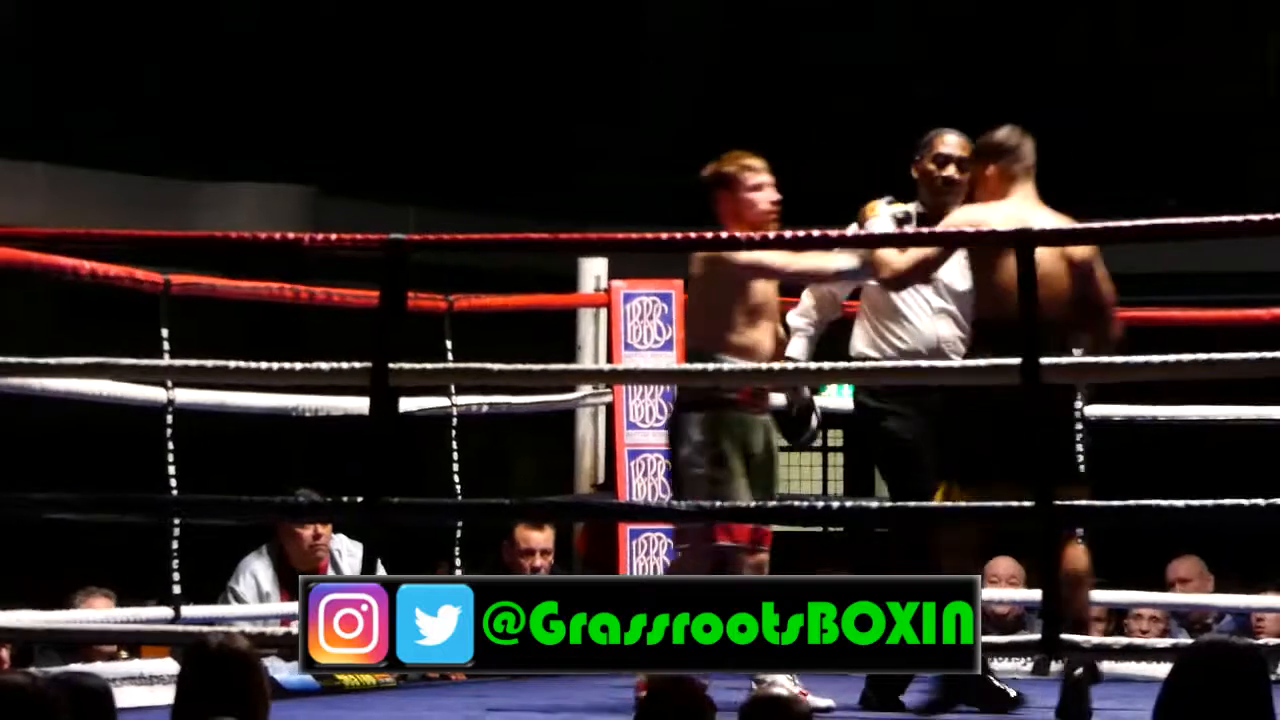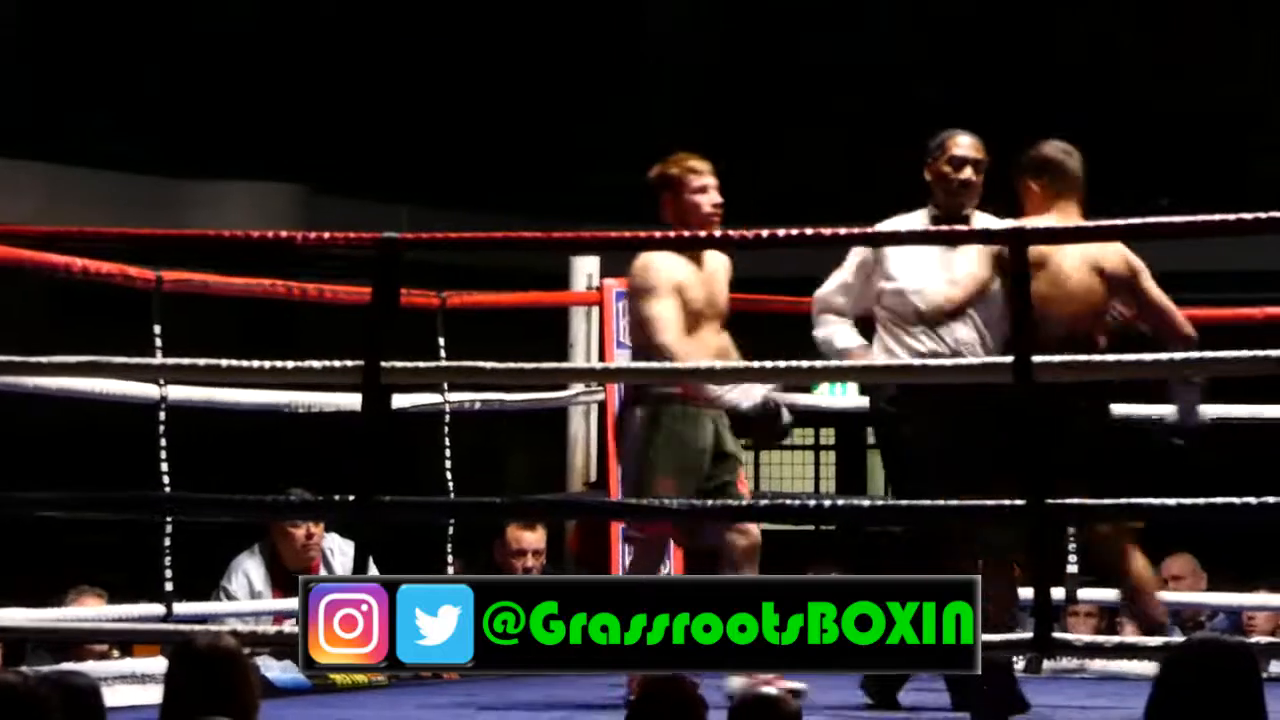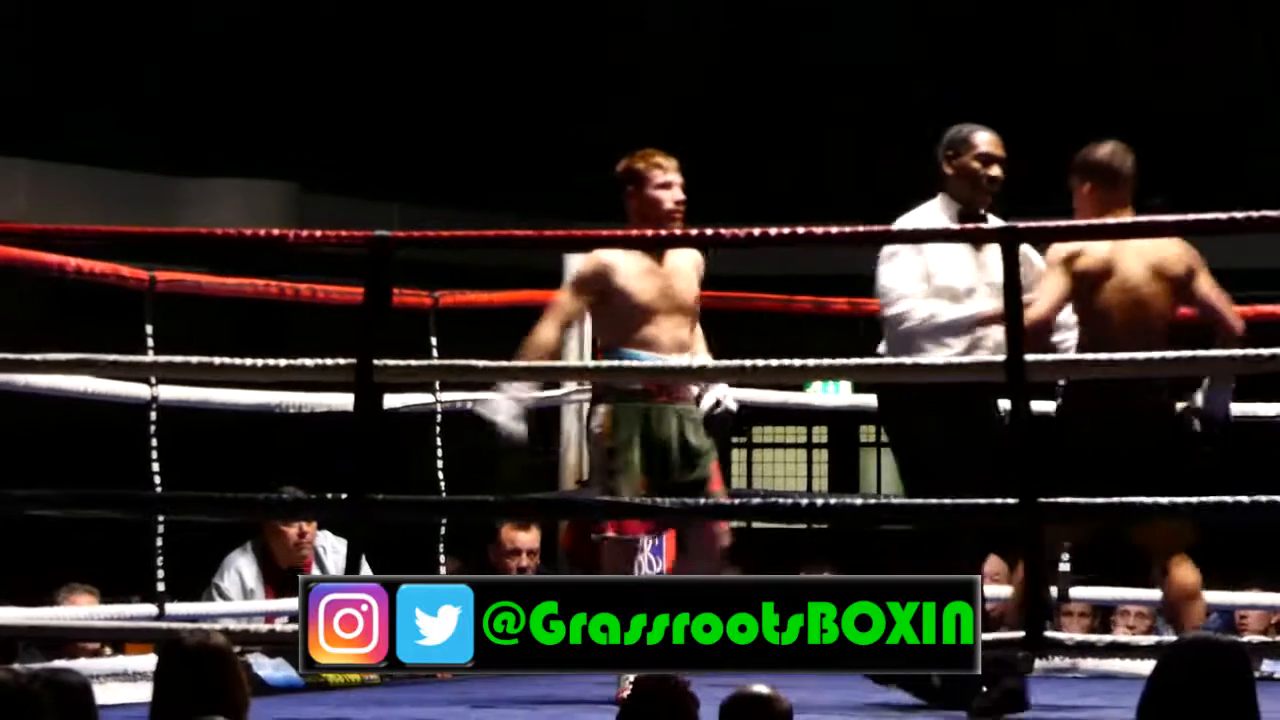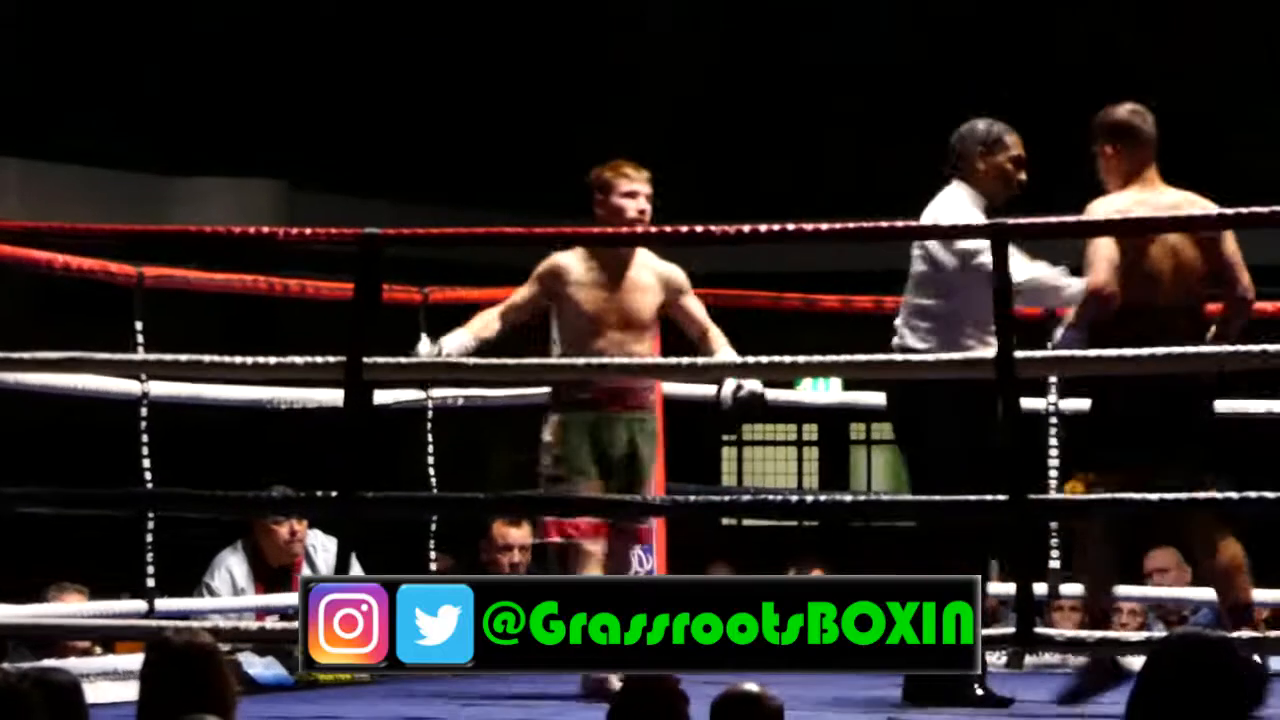
dt=0.2s
person 1, frame 1
right shoulder: (873, 225)
right elbow: (820, 295)
right wrist: (796, 352)
right hip: (891, 392)
right knee: (928, 523)
left ankle: (888, 677)
person 1, frame 2
right shoulder: (886, 238)
right elbow: (830, 310)
right wrist: (854, 353)
left hip: (976, 399)
right hip: (908, 397)
left knee: (968, 535)
right knee: (937, 532)
left ankle: (887, 669)
person 1, frame 3
left shoulder: (1006, 239)
right shoulder: (915, 232)
left elbow: (1058, 316)
right elbow: (904, 316)
right wrist: (991, 312)
left hip: (976, 396)
right hip: (921, 396)
left knee: (975, 530)
right knee: (948, 530)
person 1, frame 4
left shoulder: (971, 223)
right shoulder: (955, 219)
right elbow: (1019, 278)
right wrist: (1093, 293)
left hip: (961, 390)
right hip: (935, 390)
left knee: (964, 527)
right knee: (955, 527)
left ankle: (938, 671)
right ankle: (945, 673)
person 2, frame 1
left shoulder: (763, 262)
right shoulder: (719, 255)
right elbow: (796, 269)
left wrist: (798, 389)
right wrist: (859, 260)
left hip: (755, 416)
right hip: (712, 414)
left knee: (752, 553)
right knee: (707, 547)
left ankle: (772, 676)
person 2, frame 2
left shoulder: (718, 263)
right shoulder: (654, 267)
right elbow: (668, 346)
left wrist: (759, 386)
right wrist: (736, 388)
left hip: (710, 415)
right hip: (660, 412)
left knee: (740, 540)
right knee: (651, 547)
left ankle: (751, 668)
person 2, frame 3
left shoulder: (690, 260)
right shoulder: (604, 263)
right elbow: (550, 328)
left wrist: (714, 379)
right wrist: (512, 394)
left hip: (683, 408)
right hip: (627, 407)
left knee: (711, 537)
right knee: (624, 541)
person 2, frame 4
left shoulder: (664, 275)
right shoulder: (562, 268)
left elbow: (705, 330)
right elbow: (503, 314)
left wrist: (736, 370)
right wrist: (450, 344)
left hip: (634, 416)
right hip: (577, 414)
left knee: (620, 546)
right knee: (584, 543)
person 3, frame 1
left shoulder: (972, 218)
right shoulder: (1075, 234)
left elbow: (898, 271)
right elbow: (1110, 326)
left hip: (990, 380)
right hip: (1049, 385)
left knee: (963, 524)
right knee: (1062, 525)
left ankle: (960, 666)
right ankle: (1076, 661)
person 3, frame 2
right shoulder: (1114, 254)
left elbow: (951, 302)
right elbow: (1178, 330)
left wrist: (911, 299)
right wrist: (1189, 393)
right hip: (1083, 404)
right knee: (1117, 542)
person 3, frame 3
left shoulder: (1072, 250)
right shoulder: (1178, 253)
left elbow: (1037, 323)
right elbow: (1231, 329)
right wrist: (1218, 390)
left hip: (1092, 411)
right hip: (1153, 412)
right knee: (1168, 550)
person 3, frame 4
left shoulder: (1110, 210)
right shoulder: (1202, 210)
left elbow: (1100, 286)
right elbow: (1242, 297)
left wrist: (1067, 334)
left hip: (1129, 376)
right hip: (1188, 376)
left knee: (1094, 517)
right knee: (1207, 520)
left ankle: (1104, 653)
